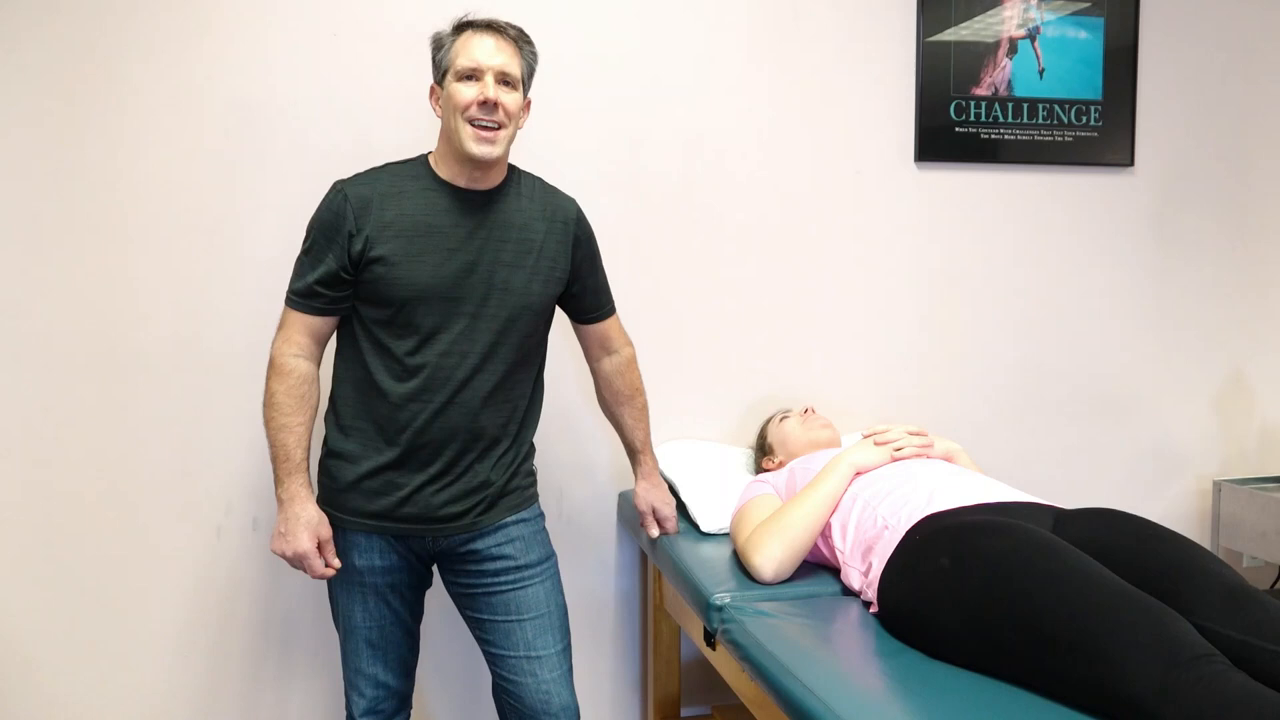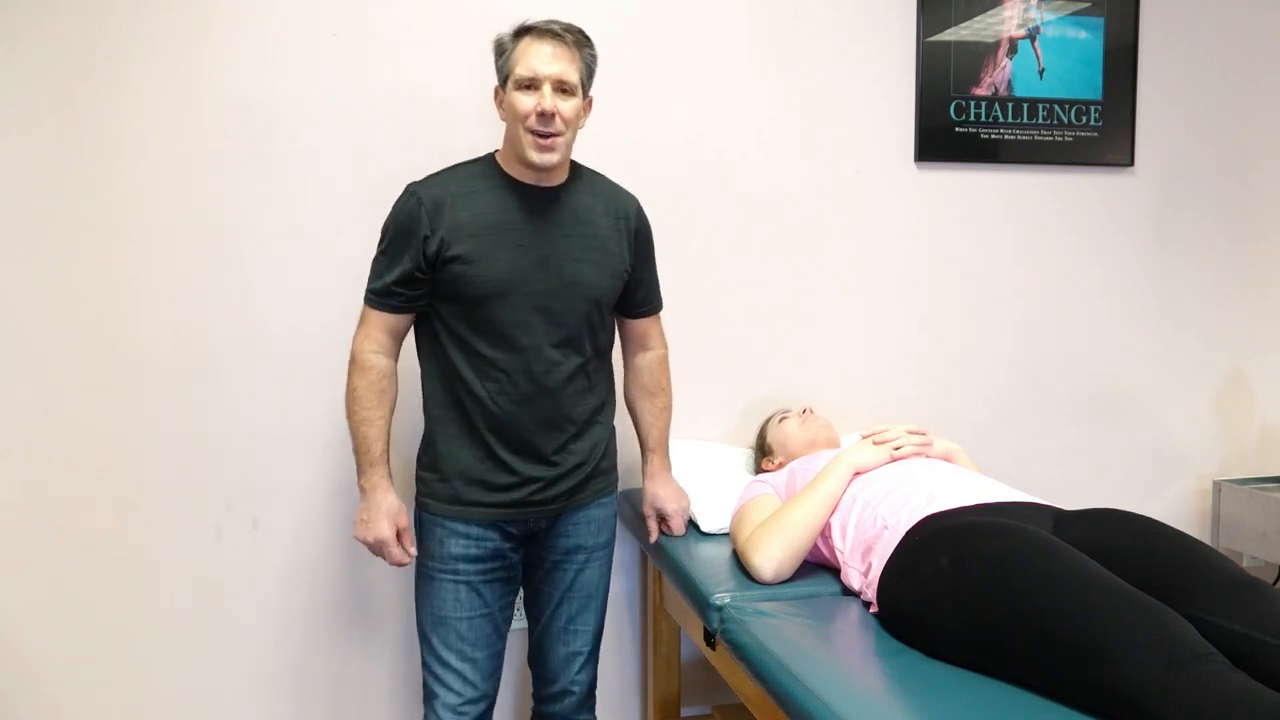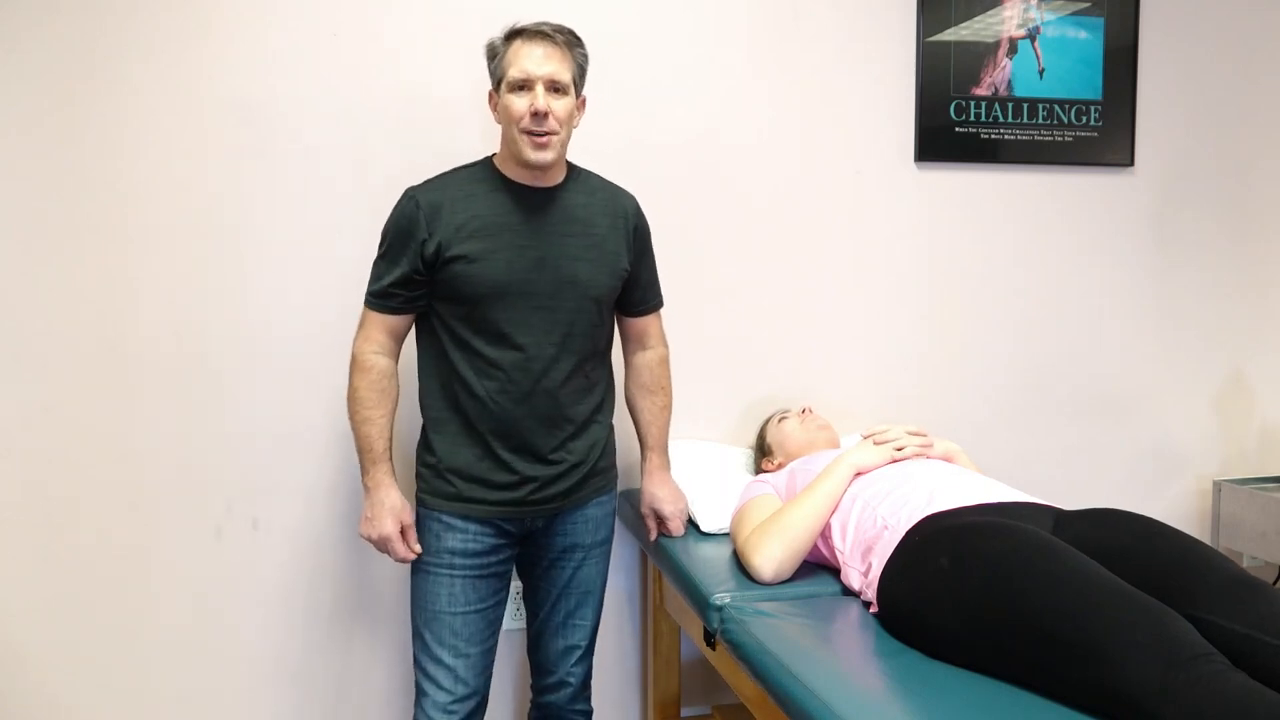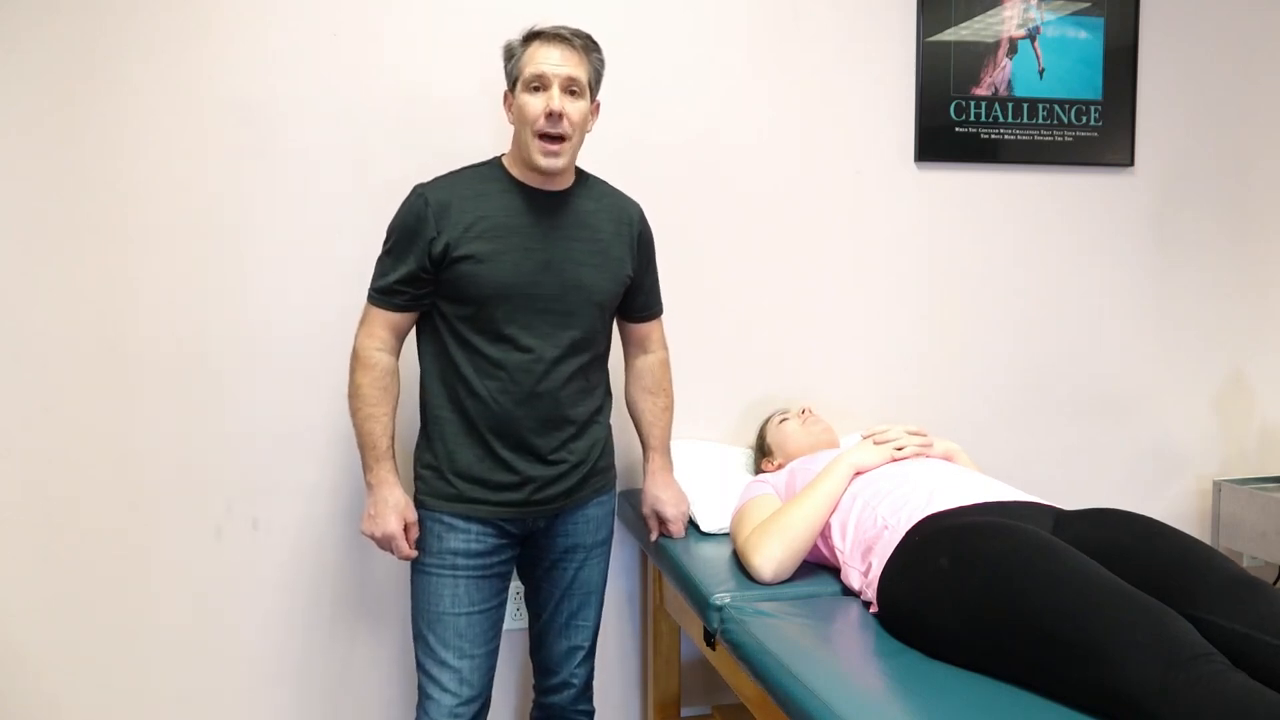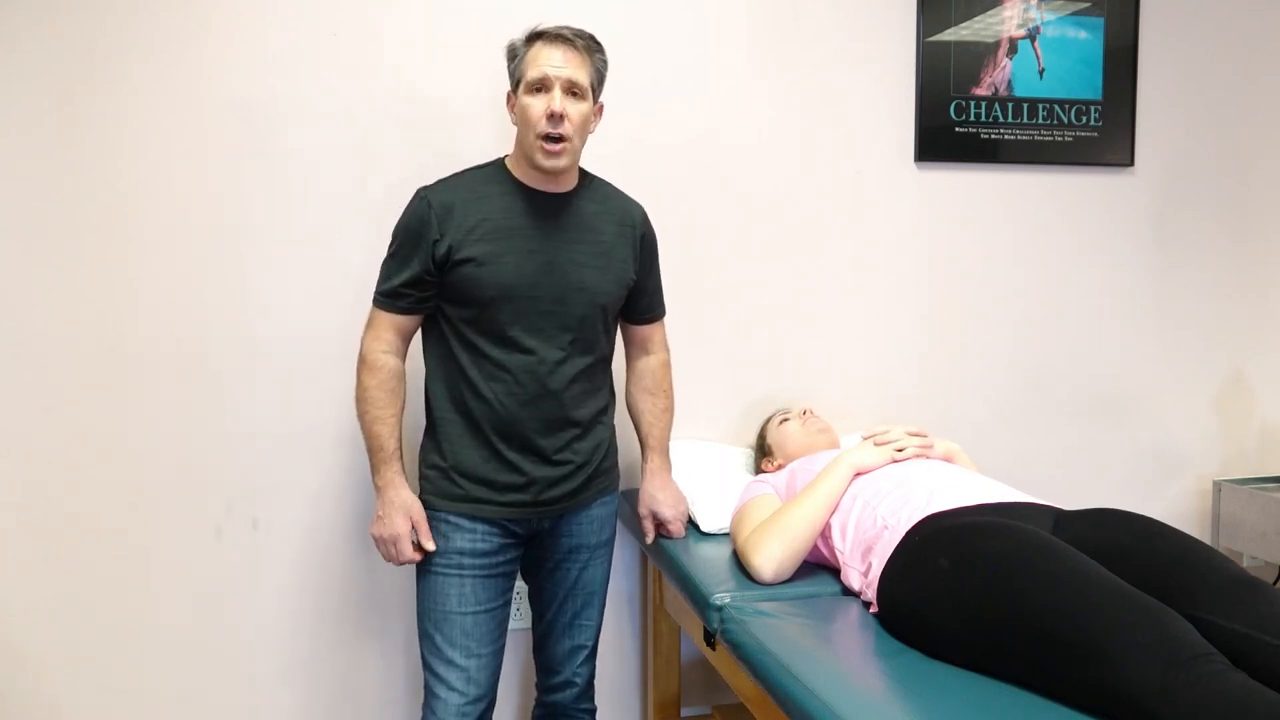
dt=1s
person 1, frame 1
left shoulder: (558, 220)
right shoulder: (357, 206)
left elbow: (609, 350)
right elbow: (295, 353)
left wrist: (645, 468)
right wrist: (295, 495)
left hip: (500, 514)
right hip: (367, 515)
person 1, frame 2
left shoulder: (620, 214)
right shoulder: (431, 206)
left elbow: (644, 348)
right elbow: (374, 351)
left wrist: (656, 469)
right wrist: (375, 485)
left hip: (583, 503)
right hip: (463, 508)
person 1, frame 3
left shoulder: (617, 213)
right shoulder: (430, 210)
left elbow: (645, 347)
right elbow: (375, 351)
left wrist: (656, 468)
right wrist: (379, 484)
left hip: (583, 502)
right hip: (461, 507)
person 1, frame 4
left shoulder: (623, 219)
right shoulder: (438, 207)
left elbow: (646, 351)
right elbow: (377, 346)
left wrist: (658, 469)
right wrist: (381, 480)
left hip: (582, 503)
right hip: (461, 508)
person 1, frame 5
left shoulder: (626, 221)
right shoulder: (441, 210)
left elbow: (647, 351)
right elbow: (384, 350)
left wrist: (656, 470)
right wrist: (390, 484)
left hip: (585, 503)
right hip: (466, 508)
person 2, frame 1
left shoulder: (892, 449)
right shoulder: (772, 484)
right elbow: (767, 560)
left wrist: (950, 450)
right wrist: (847, 462)
right knee: (1172, 663)
person 2, frame 2
left shoulder: (889, 452)
right shoulder: (772, 484)
right elbow: (767, 561)
left wrist: (948, 451)
right wrist: (847, 462)
right knee: (1172, 664)
person 2, frame 3
left shoulder: (890, 453)
right shoulder: (772, 485)
right elbow: (767, 561)
left wrist: (948, 451)
right wrist: (849, 463)
right knee: (1173, 665)
person 2, frame 4
left shoulder: (895, 450)
right shoulder: (772, 484)
right elbow: (767, 561)
left wrist: (949, 452)
right wrist: (848, 461)
right knee: (1174, 665)
person 2, frame 5
left shoulder: (895, 452)
right shoulder: (772, 484)
right elbow: (767, 561)
left wrist: (949, 452)
right wrist: (848, 462)
right knee: (1175, 665)
